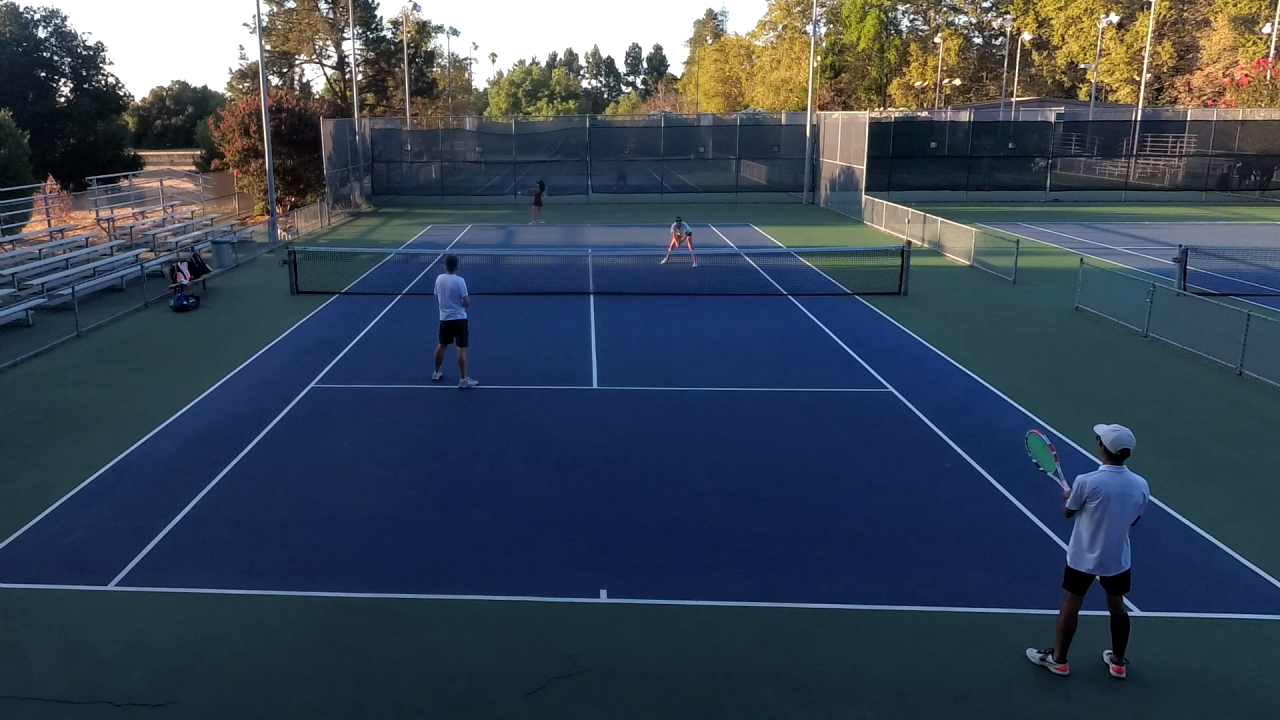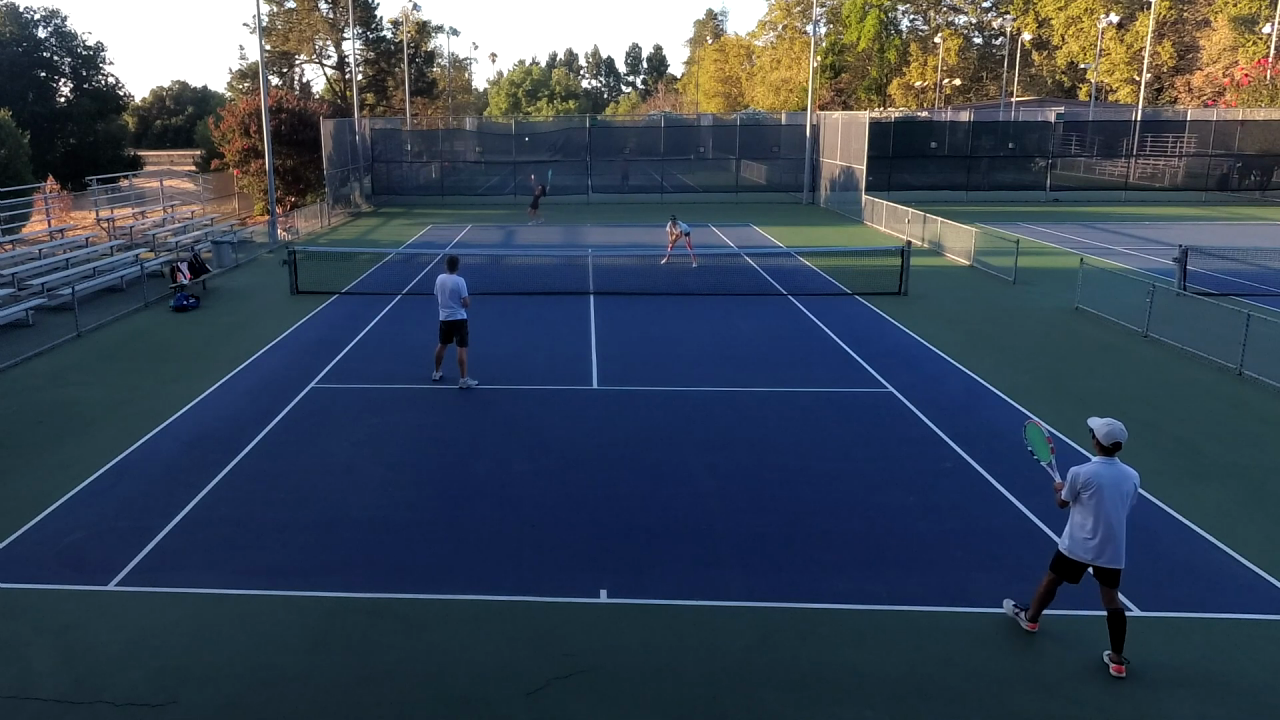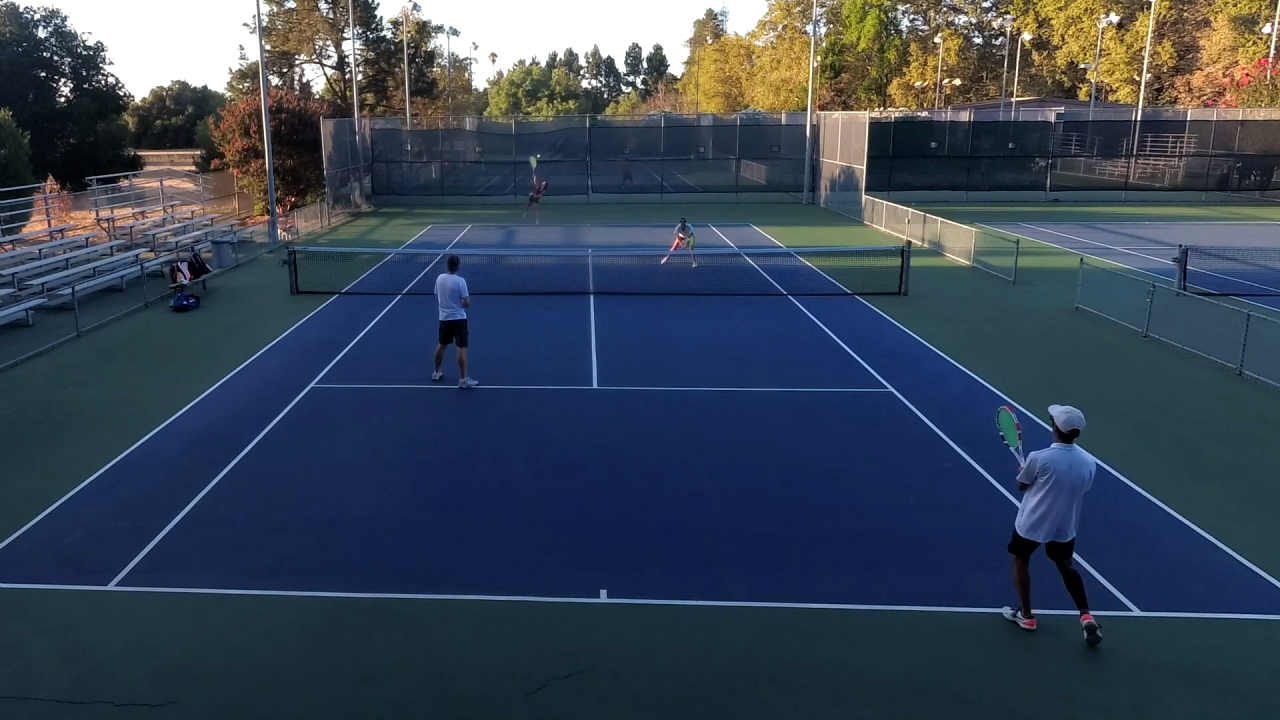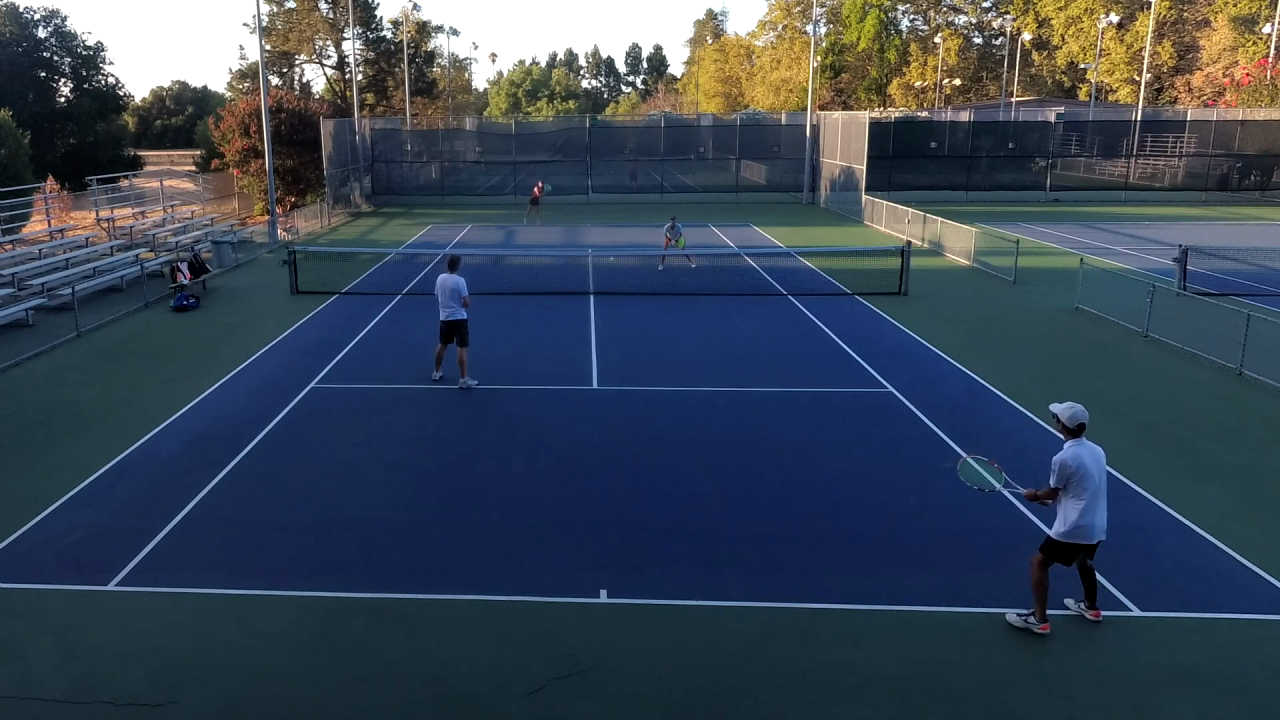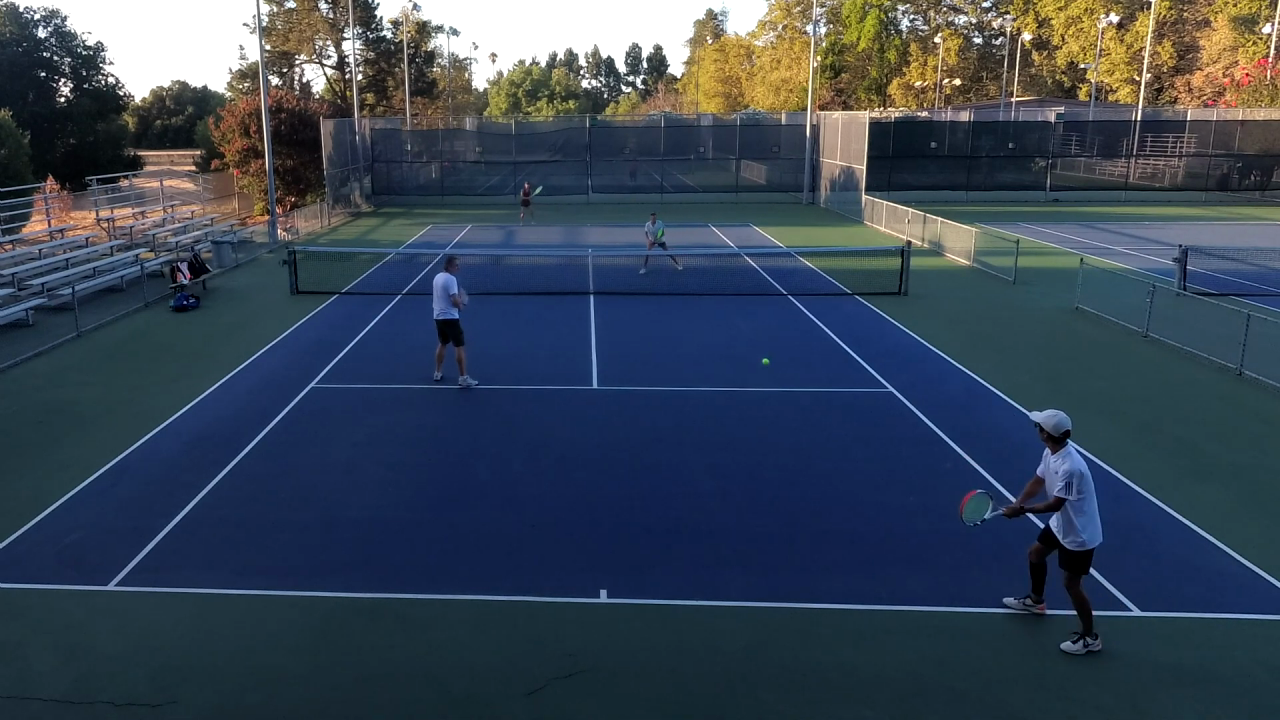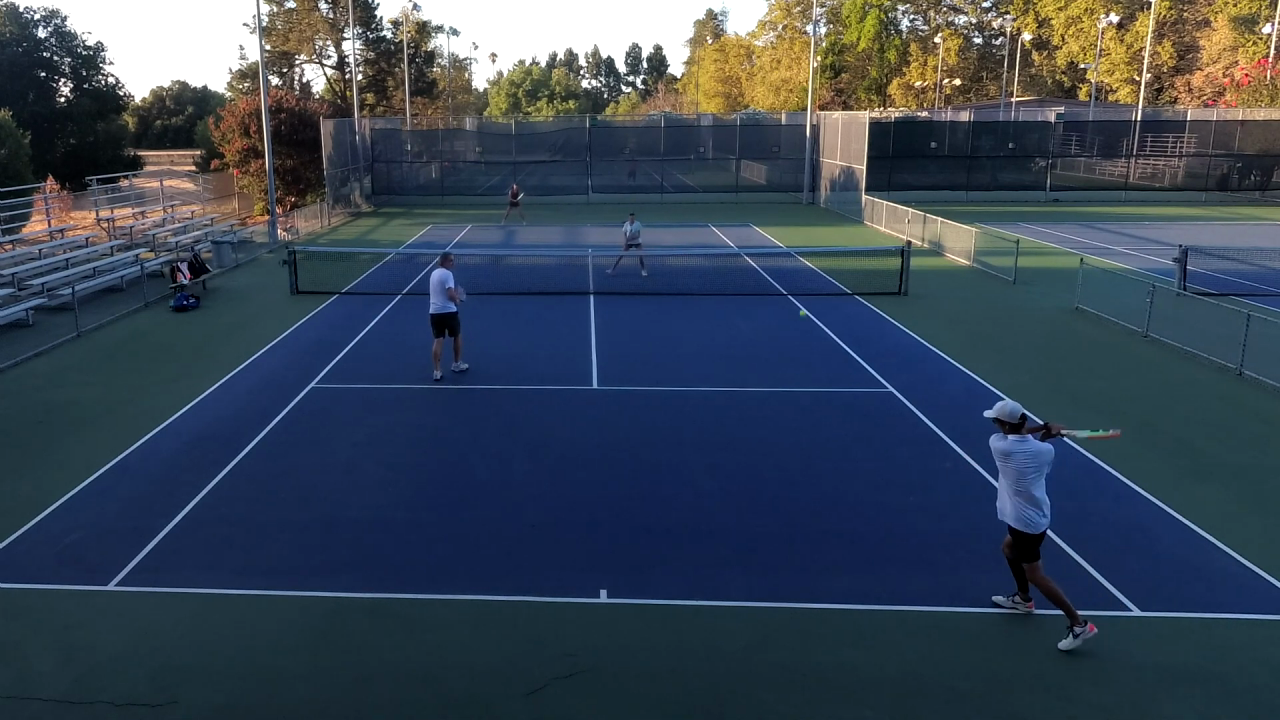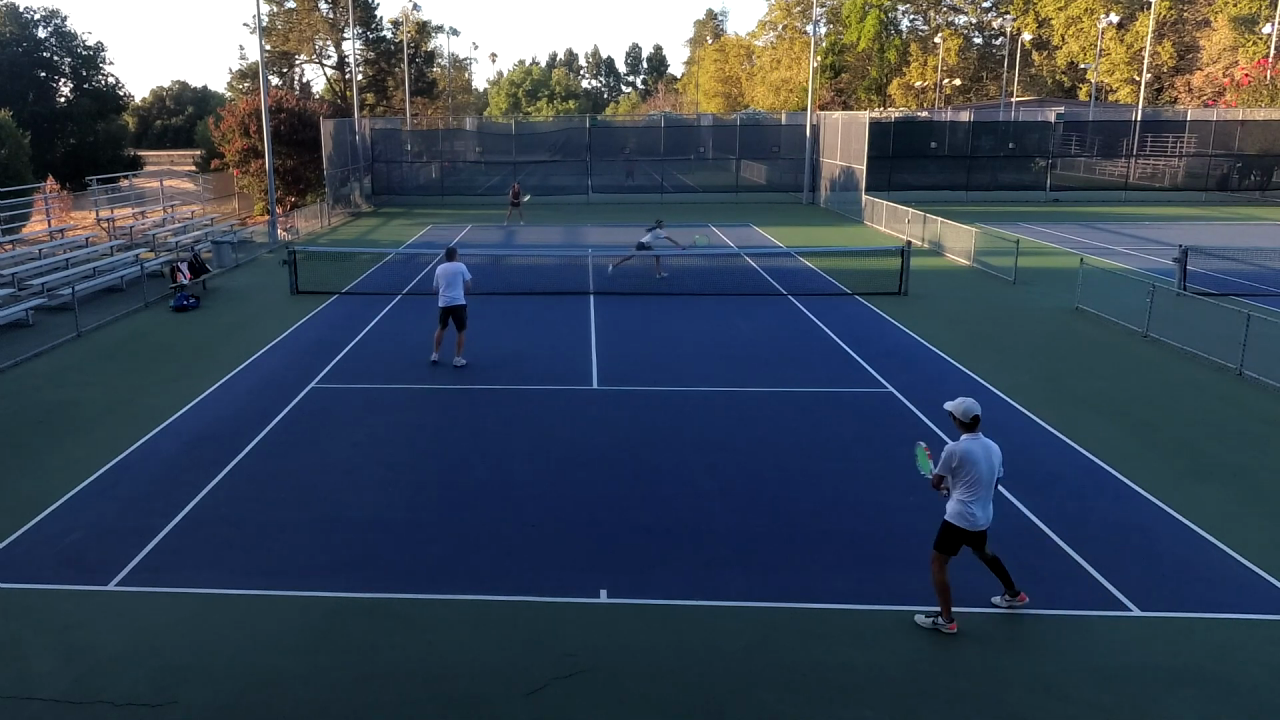
dt=0.5s
person 1, frame 1
left shoulder: (1087, 482)
right shoulder: (1141, 485)
left elbow: (1068, 512)
right elbow: (1134, 519)
left wrist: (1068, 497)
left hip: (1084, 556)
right hip: (1119, 558)
left knee: (1071, 605)
right knee: (1117, 604)
left ankle: (1058, 659)
right ankle: (1118, 661)
person 1, frame 2
left shoulder: (1080, 473)
right shoulder: (1132, 477)
left elbow: (1063, 503)
left wrist: (1060, 489)
left hip: (1078, 546)
right hip: (1113, 549)
left knee: (1051, 582)
right knee: (1112, 599)
left ankle: (1030, 618)
right ankle: (1117, 659)
person 1, frame 3
left shoulder: (1038, 458)
right shoulder: (1089, 463)
left elbow: (1022, 486)
right elbow: (1080, 492)
left wrist: (1027, 475)
left hip: (1032, 524)
right hip: (1065, 527)
left knee: (1020, 562)
right knee: (1066, 566)
left ankle: (1026, 615)
right ankle: (1086, 617)
person 1, frame 4
left shoulder: (1063, 459)
right shoulder: (1098, 452)
left elbow: (1052, 493)
left wrist: (1034, 495)
right wrist: (1057, 497)
left hip: (1072, 528)
right hip: (1096, 526)
left knee: (1039, 564)
right knee: (1084, 561)
left ankle: (1039, 618)
right ankle: (1091, 607)
person 1, frame 5
left shoulder: (1071, 467)
right shoulder: (1050, 453)
left elbow: (1056, 504)
right elbow: (1037, 480)
left wrist: (1019, 510)
right wrist: (1018, 504)
left hip: (1078, 535)
right hip: (1059, 524)
left knee: (1071, 584)
right knee: (1035, 554)
left ankle: (1090, 637)
right ankle: (1036, 600)
person 1, frame 6
left shoulder: (1000, 445)
right shoulder: (1046, 450)
left elbow: (1012, 435)
left wrist: (1042, 428)
left hip: (1022, 520)
right hip: (1038, 516)
left knee: (1035, 575)
right knee: (1009, 548)
left ankle: (1079, 624)
right ankle: (1023, 598)
person 1, frame 7
left shoulder: (953, 449)
right shoulder: (994, 448)
left elbow: (936, 483)
right elbow: (994, 482)
left wrist: (947, 483)
left hip: (958, 517)
right hip: (982, 517)
left knee: (938, 562)
right knee: (983, 553)
left ankle: (946, 618)
right ankle: (1014, 594)
